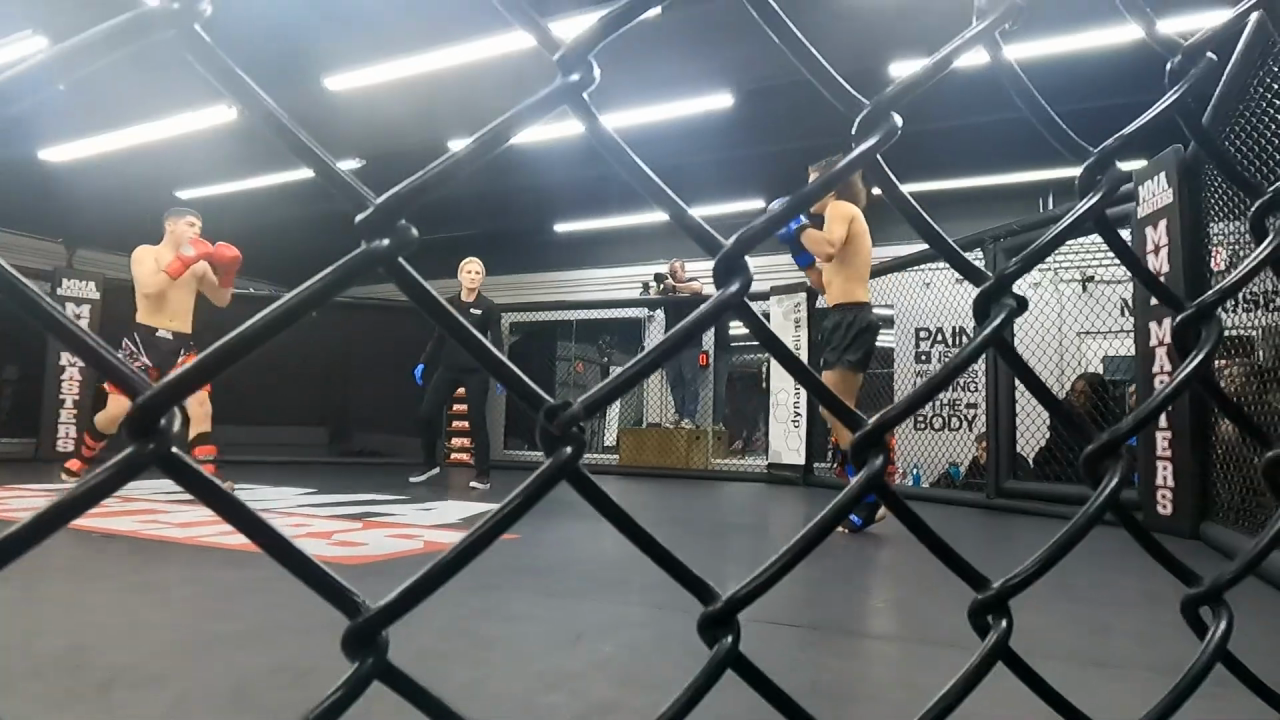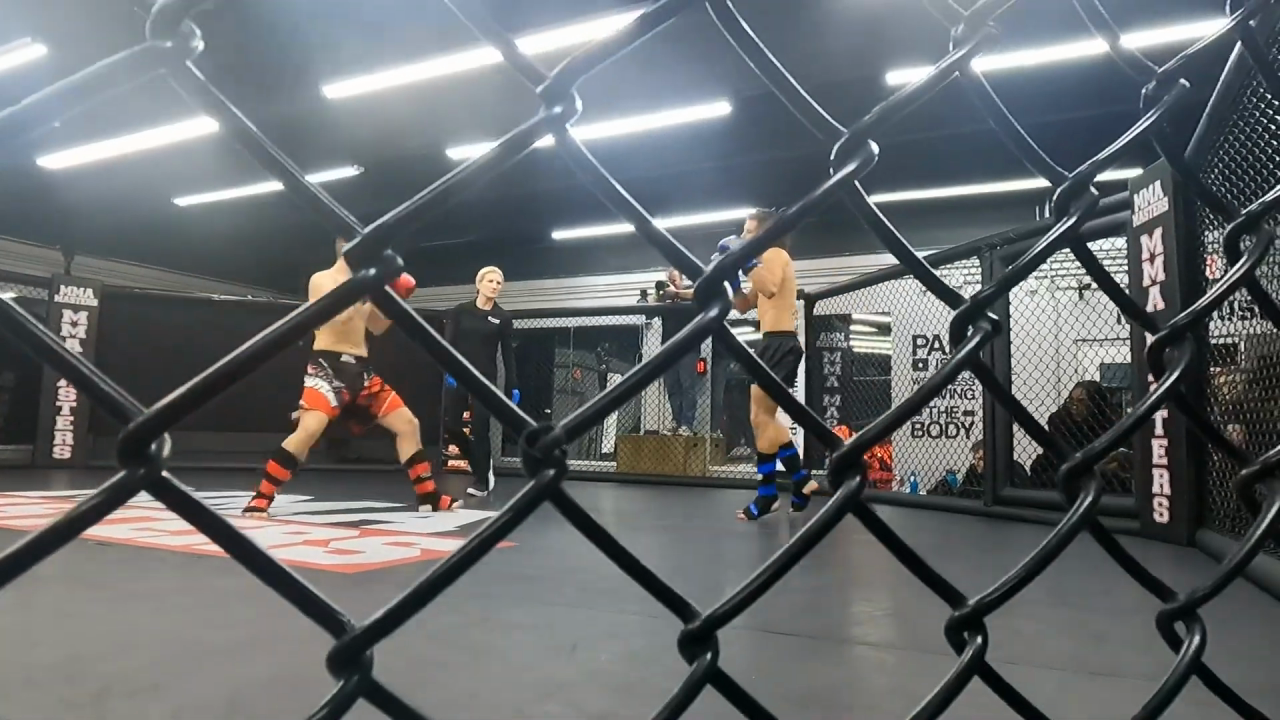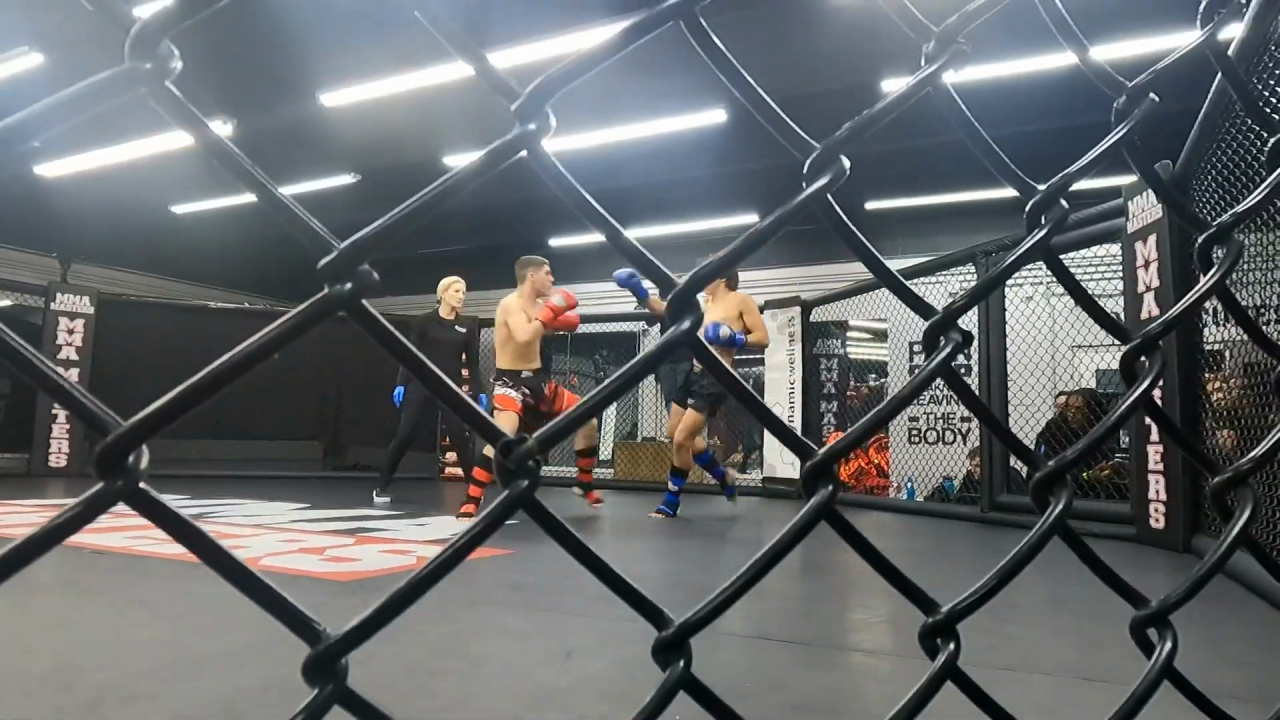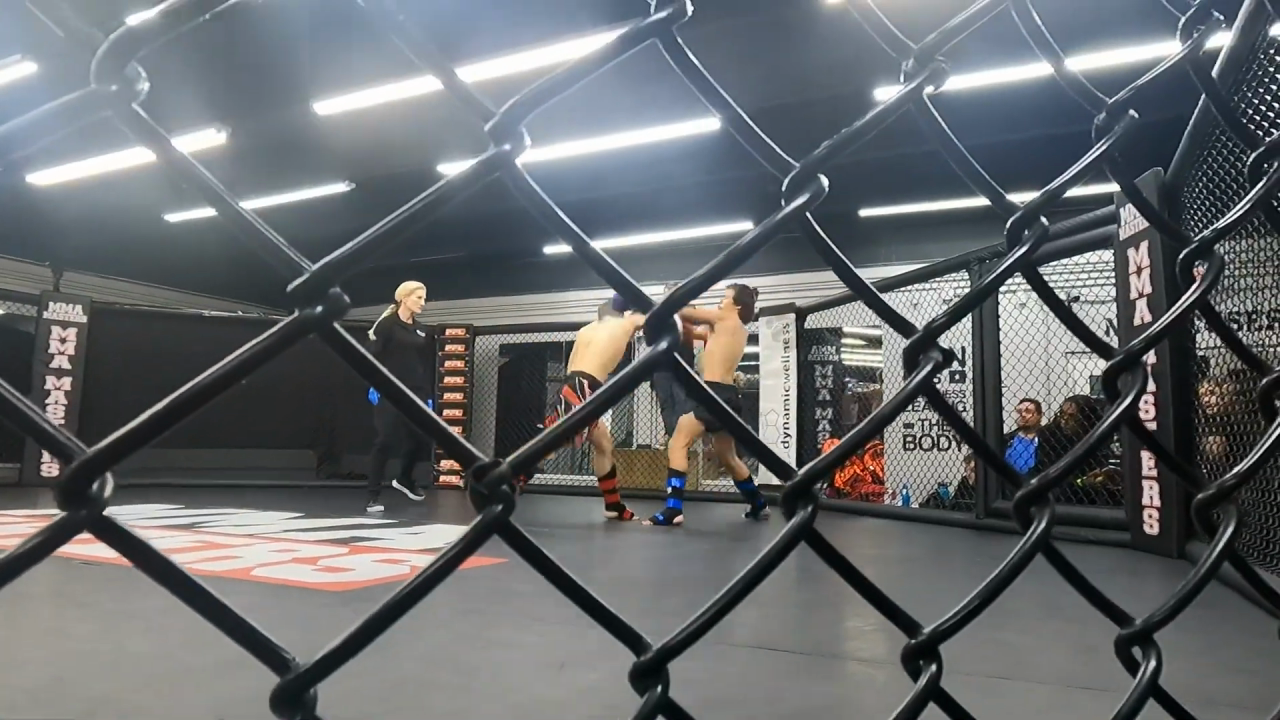
dt=0.5s
person 1, frame 1
left shoulder: (841, 208)
right shoulder: (845, 217)
left elbow: (824, 246)
right elbow: (825, 284)
left wrist: (795, 226)
right wrist: (802, 249)
left hip: (848, 318)
right hip: (852, 318)
right knee: (837, 410)
left ankle: (868, 503)
person 1, frame 2
left shoulder: (774, 254)
right shoulder: (768, 260)
left elbow: (770, 289)
right elbow: (744, 306)
left wrist: (747, 262)
right wrist: (732, 278)
left hip: (778, 344)
right hip: (779, 345)
left knee: (760, 418)
right knee: (767, 418)
left ankle: (766, 495)
right ankle: (801, 480)
person 1, frame 3
left shoulder: (743, 302)
right shoulder: (703, 301)
left elbow: (763, 338)
right elbow: (665, 310)
left wrist: (735, 339)
right wrist: (640, 291)
left hip: (713, 379)
right hip: (695, 372)
left knee: (681, 439)
right knee: (674, 432)
left ankle: (671, 500)
right ankle: (722, 474)
person 1, frame 4
left shoulder: (724, 316)
right shoulder: (739, 329)
left elbow: (689, 314)
left hip: (713, 392)
right hip: (727, 395)
left knee: (677, 444)
right knee: (726, 458)
left ankle: (673, 509)
right ankle: (758, 505)
person 2, frame 1
left shoulder: (197, 263)
right shoulder: (144, 254)
left elbow: (222, 300)
right elbow: (150, 288)
left wrist: (226, 274)
right wrist: (186, 260)
left hip: (182, 345)
right hip: (143, 340)
left knee: (201, 407)
right knee: (118, 410)
right ankle: (82, 458)
person 2, frame 2
right shoulder: (323, 280)
left elbow: (377, 327)
right elbow: (341, 315)
left hip: (361, 369)
right hip: (327, 366)
left knee: (409, 425)
right knee: (311, 428)
left ankle: (429, 496)
right ankle: (262, 498)
person 2, frame 3
left shoulder: (542, 302)
right shoulder: (510, 304)
right elbow: (524, 337)
left wrist: (560, 320)
right wrist: (549, 311)
left hip: (539, 379)
right hip: (509, 381)
left knee: (588, 423)
right knee: (504, 437)
left ankle: (586, 485)
right ankle: (471, 502)
person 2, frame 4
left shoulder: (586, 330)
right shoulder: (625, 323)
left hip: (578, 386)
right hip: (581, 389)
left knee: (604, 447)
left ankle: (614, 506)
person 3, frame 1
left shoulder: (488, 307)
right shoulder: (448, 304)
left elbow: (497, 341)
right elbow: (438, 338)
right wrist: (424, 362)
left hip: (476, 371)
right hip: (447, 369)
left knee: (476, 421)
right knee: (427, 414)
left ankle: (482, 475)
right ankle: (430, 464)
person 3, frame 2
left shoulder: (503, 317)
right shoulder: (460, 311)
left elbow: (508, 353)
right elbow: (449, 342)
left wrist: (512, 386)
left hip: (485, 379)
left knee: (480, 429)
right knee: (450, 426)
left ankle: (481, 481)
right ankle: (482, 469)
person 3, frame 3
left shoulder: (468, 327)
right shoulder: (424, 321)
left elbow: (472, 361)
left wrist: (479, 391)
right wrist: (400, 383)
right hip: (421, 386)
left knee: (460, 437)
right knee: (405, 435)
right ankle: (382, 486)
person 3, frame 4
left shoulder: (422, 331)
right shoulder: (387, 324)
left elbow: (426, 365)
right elbow: (373, 356)
left wrist: (428, 396)
left hip: (415, 392)
left knee: (423, 439)
right knee: (385, 441)
left ankle: (404, 479)
right ankle: (373, 496)
